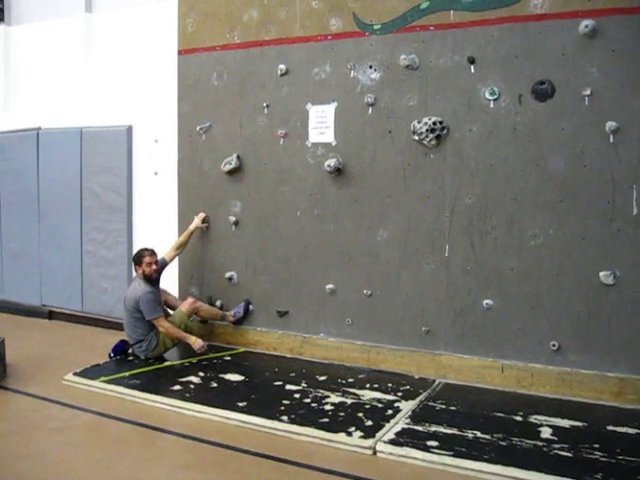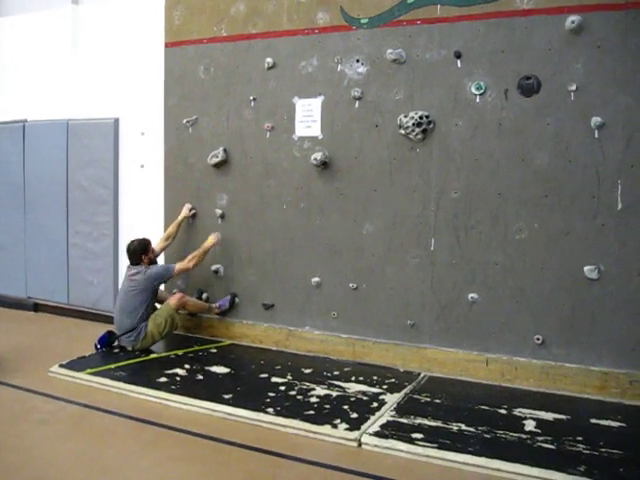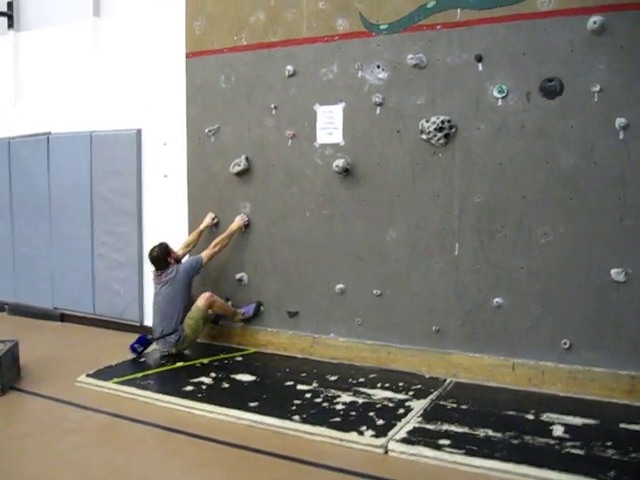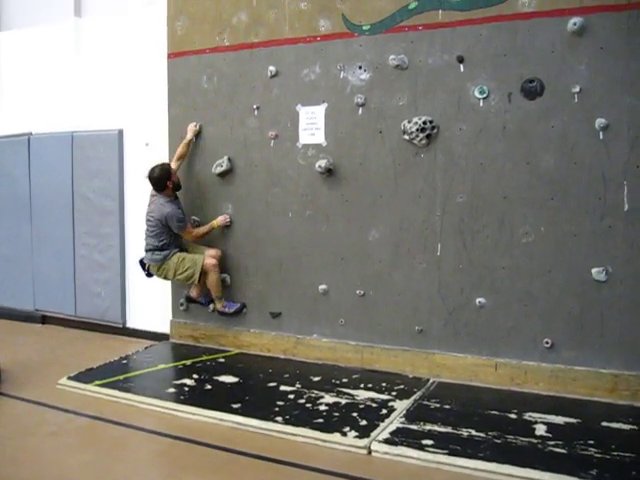
dt=1s
person 1, frame 1
left shoulder: (151, 274)
right shoulder: (144, 293)
left elbow: (175, 250)
right elbow: (162, 327)
left wrist: (193, 227)
right wrist: (191, 339)
left hip: (144, 338)
right hip: (149, 347)
left knee: (161, 294)
right knee: (191, 303)
left ankle: (195, 323)
right ankle: (230, 317)
person 1, frame 2
left shoulder: (134, 269)
right shoulder: (149, 274)
left elbow: (165, 241)
right elbow: (188, 265)
left wrist: (181, 217)
right wrist: (208, 244)
left hip: (128, 334)
right hip: (136, 339)
right knee: (179, 298)
left ankle: (188, 305)
right ankle: (214, 308)
person 1, frame 3
left shoulder: (158, 274)
right shoulder: (181, 272)
left elbow: (186, 247)
right elbow: (213, 249)
left wrist: (204, 226)
right wrist: (235, 227)
left hip: (163, 339)
right hip: (175, 341)
right knee: (207, 297)
right ankle: (239, 315)
person 1, frame 4
left shoulder: (159, 191)
right shoulder: (168, 210)
left elbow: (177, 160)
right elbow: (192, 235)
left wrist: (189, 138)
right wrist: (215, 224)
left hip: (172, 249)
right hip: (162, 260)
left knee: (215, 254)
right knee: (211, 264)
left ankle: (195, 292)
right ankle: (221, 305)
